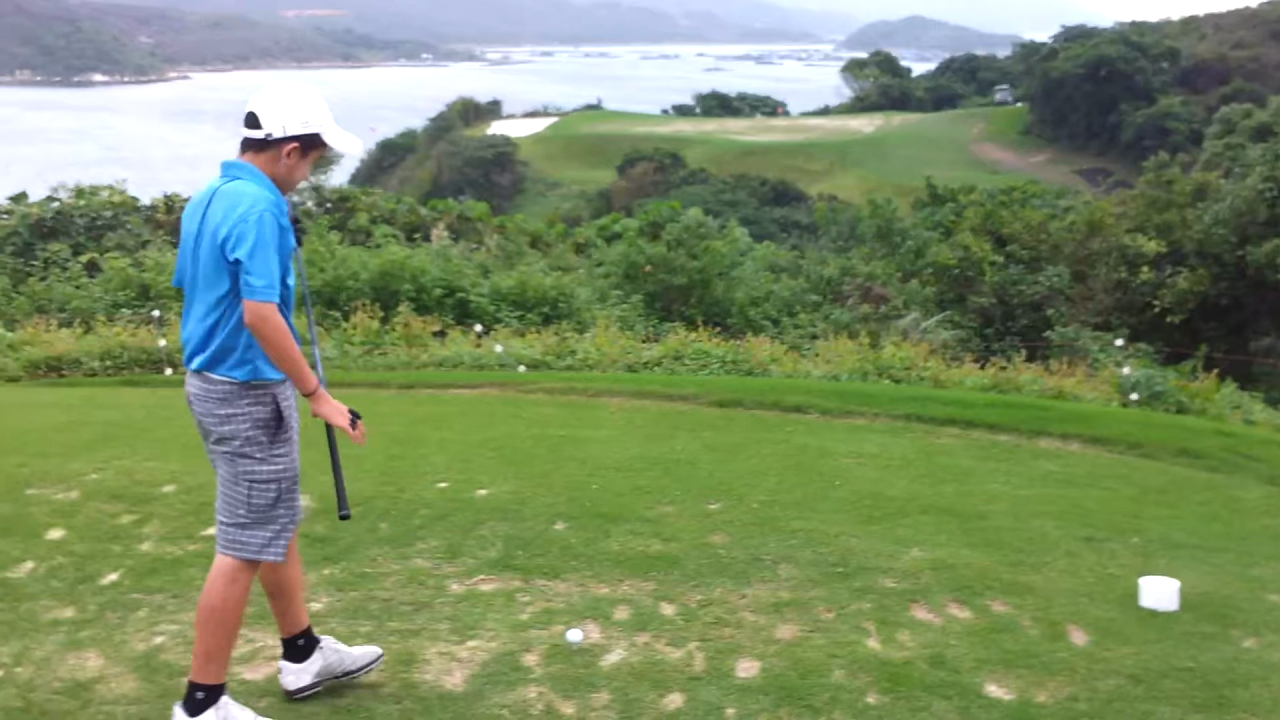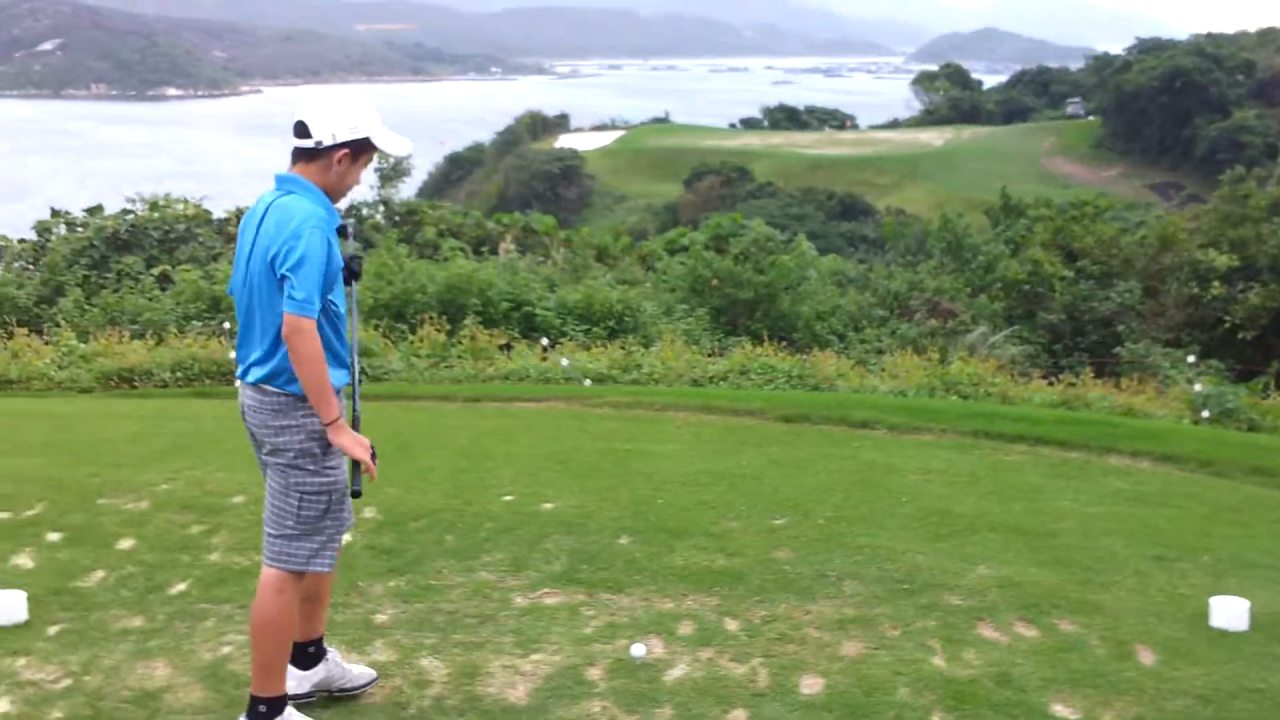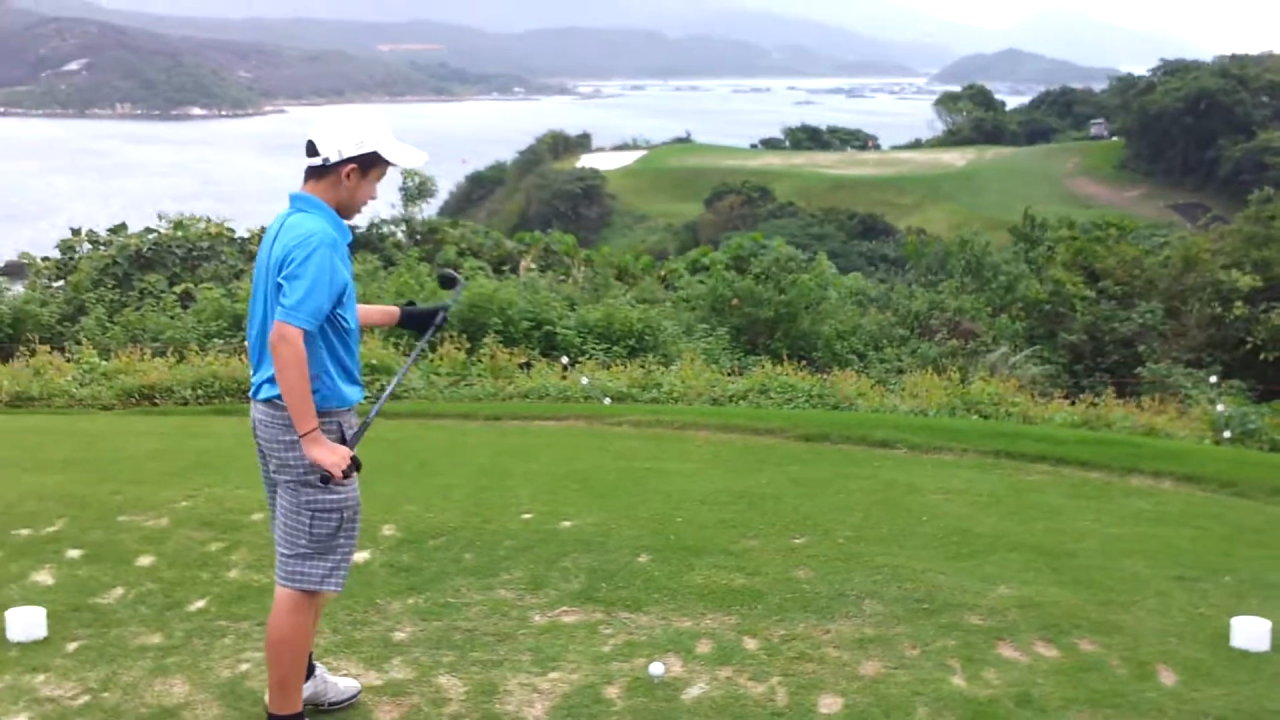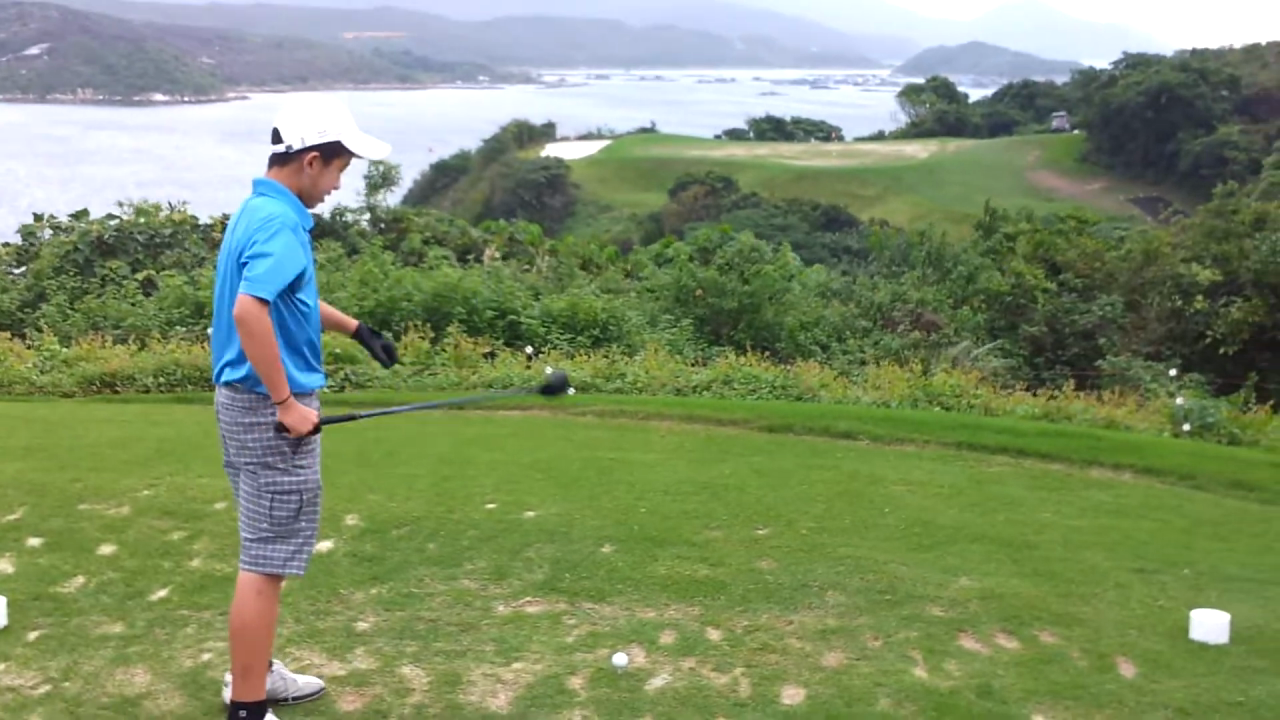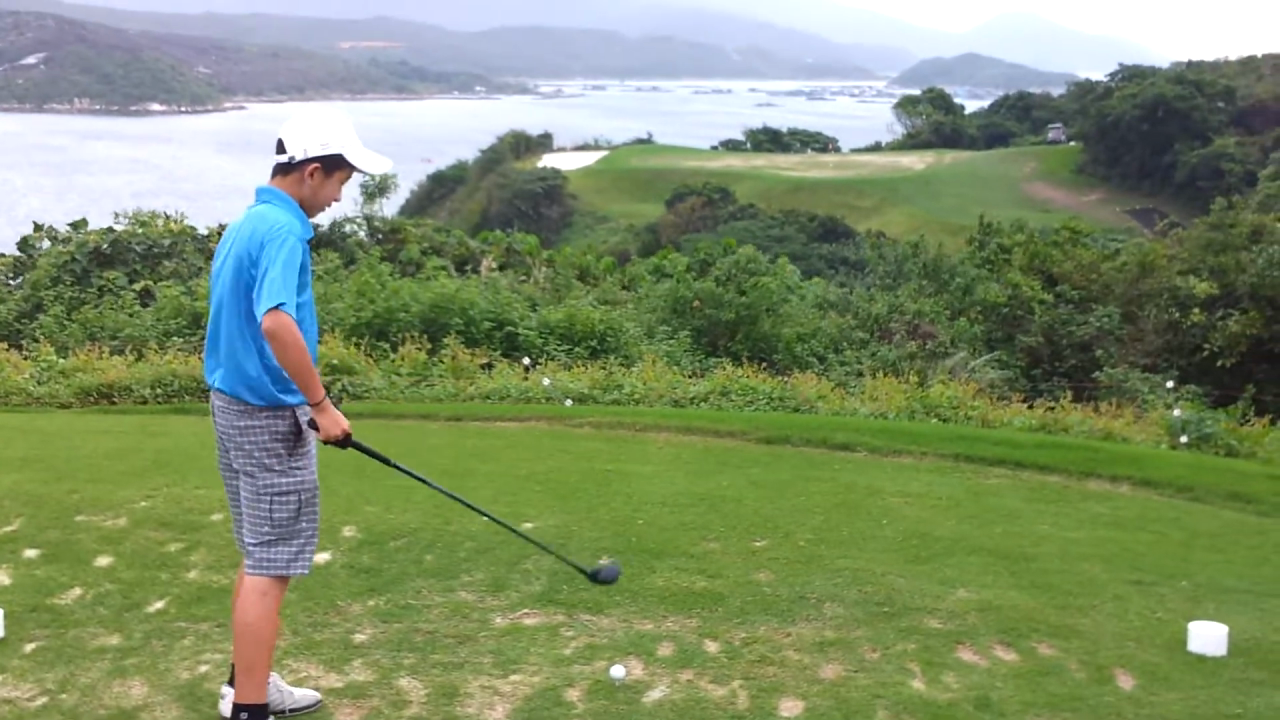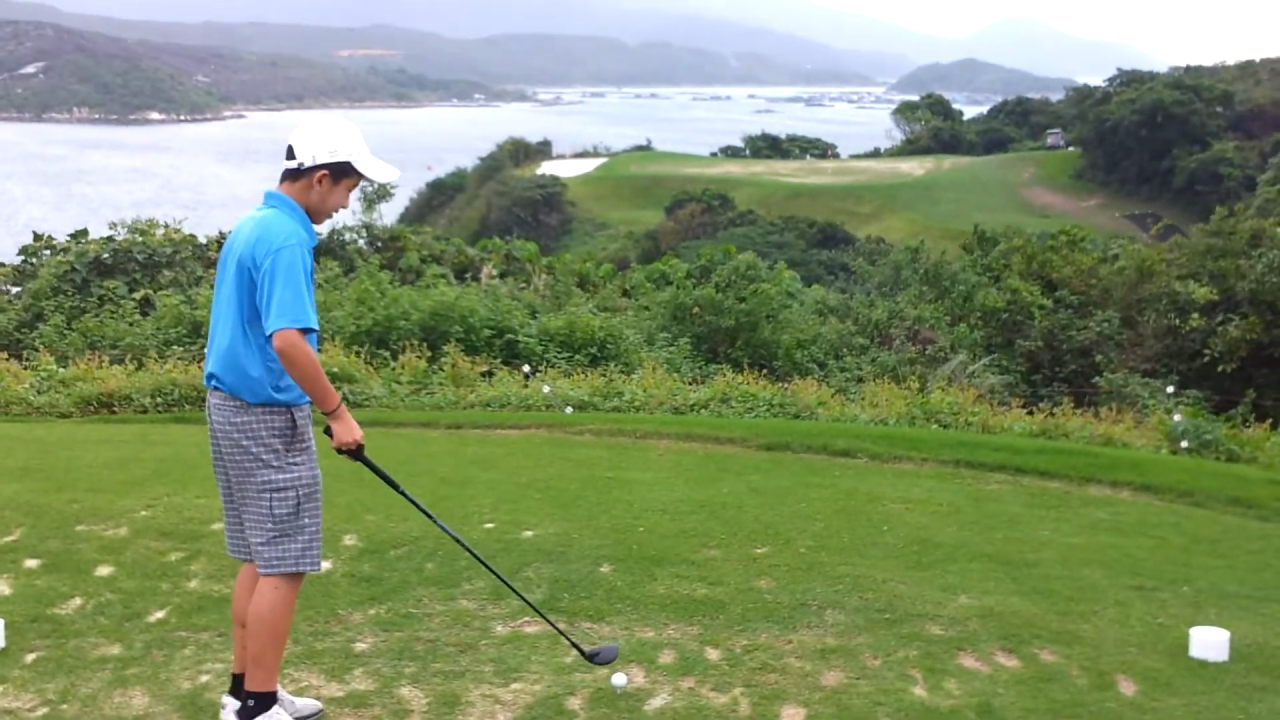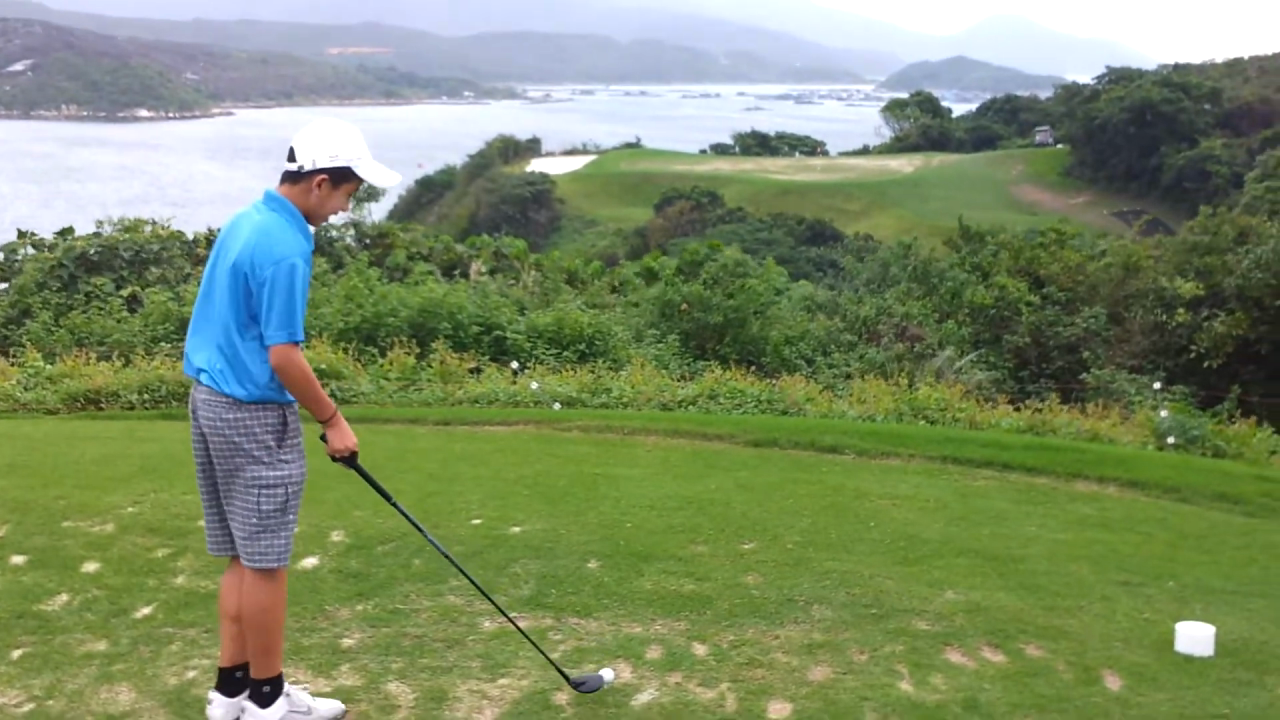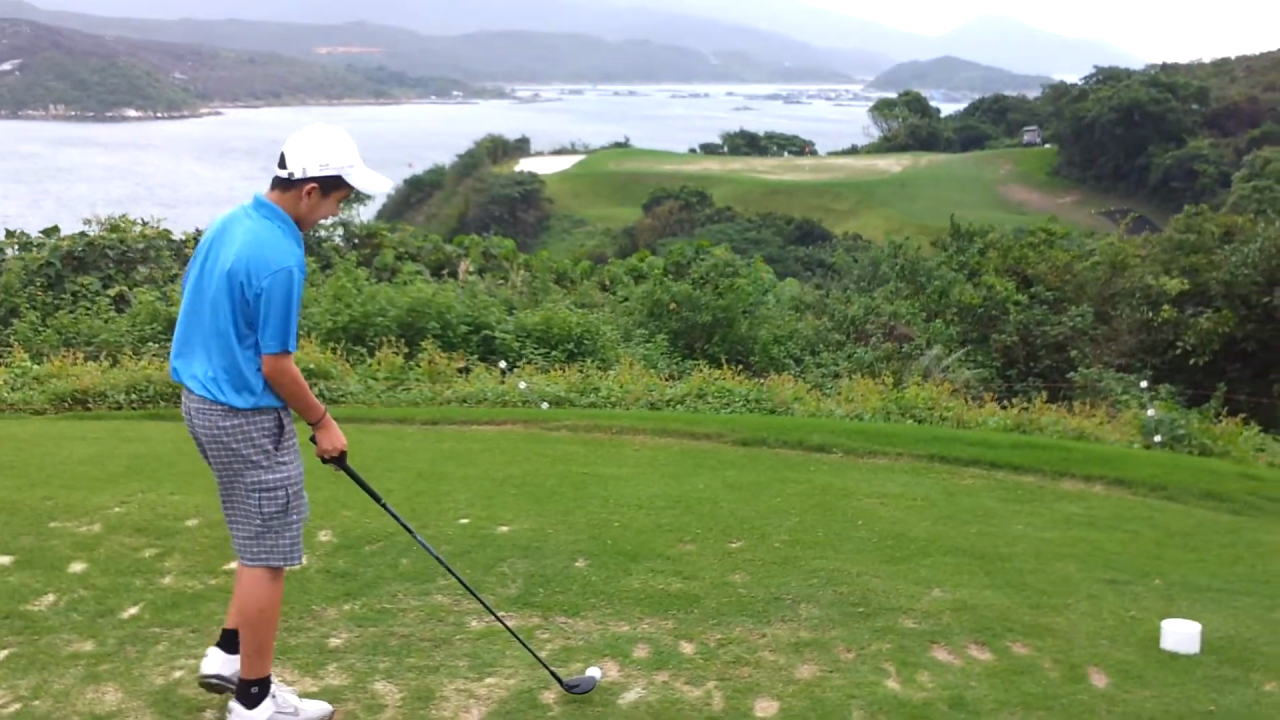
dt=0.2s
person 1, frame 1
left shoulder: (205, 201)
right shoulder: (260, 208)
right elbow: (259, 314)
right wrist: (318, 395)
left hip: (217, 382)
right hip: (249, 394)
left knee: (278, 526)
right knee: (243, 547)
left ankle: (303, 654)
person 1, frame 2
left shoulder: (262, 210)
right shoulder: (311, 223)
right elbow: (298, 330)
right wrist: (336, 425)
left hip: (268, 394)
right hip: (298, 406)
left knee: (320, 537)
right knee: (291, 558)
left ankle: (309, 661)
person 1, frame 3
left shoulder: (291, 225)
right shoulder: (318, 238)
right elbow: (285, 336)
left wrist: (399, 314)
right wrist: (312, 437)
left hip: (284, 415)
right hip: (306, 423)
left knee: (313, 563)
right knee: (303, 575)
person 1, frame 4
left shoulder: (258, 211)
right shoulder: (278, 220)
right elbow: (248, 310)
left wrist: (356, 327)
right wrist: (286, 402)
left hip: (248, 402)
right hip: (267, 411)
left knee: (267, 550)
right knee: (265, 562)
person 1, frame 5
left shoulder: (250, 222)
right shoulder: (282, 229)
right elbow: (275, 324)
left wrist: (308, 385)
right wrist: (322, 402)
left hip: (238, 406)
right hip: (270, 416)
left knee: (261, 557)
right knee: (270, 567)
person 1, frame 6
left shoulder: (252, 225)
right shoulder: (286, 239)
right elbow: (287, 340)
right wrist: (337, 412)
left hip: (232, 406)
right hip: (268, 416)
left knee: (257, 559)
right knee: (283, 565)
person 1, frame 7
left shoulder: (245, 220)
right shoulder: (284, 248)
right elbow: (283, 356)
right wrist: (334, 421)
left hip: (212, 399)
right hip: (255, 413)
left knee: (243, 556)
right knee: (265, 560)
person 1, frame 8
left shoulder: (228, 223)
right shoulder: (279, 258)
left elbow: (198, 306)
right elbow: (275, 366)
right wrist: (323, 422)
left hip: (203, 401)
right hip: (247, 417)
left knee: (260, 546)
right knee: (265, 557)
left ankle: (229, 651)
